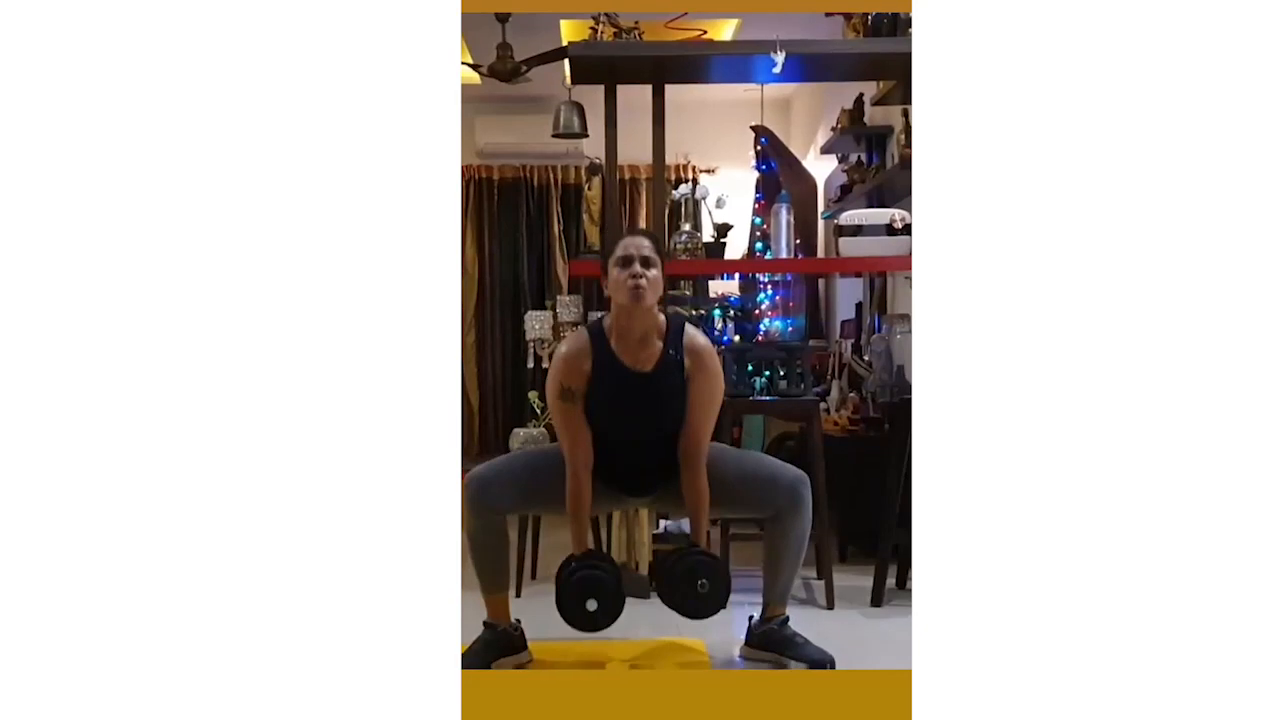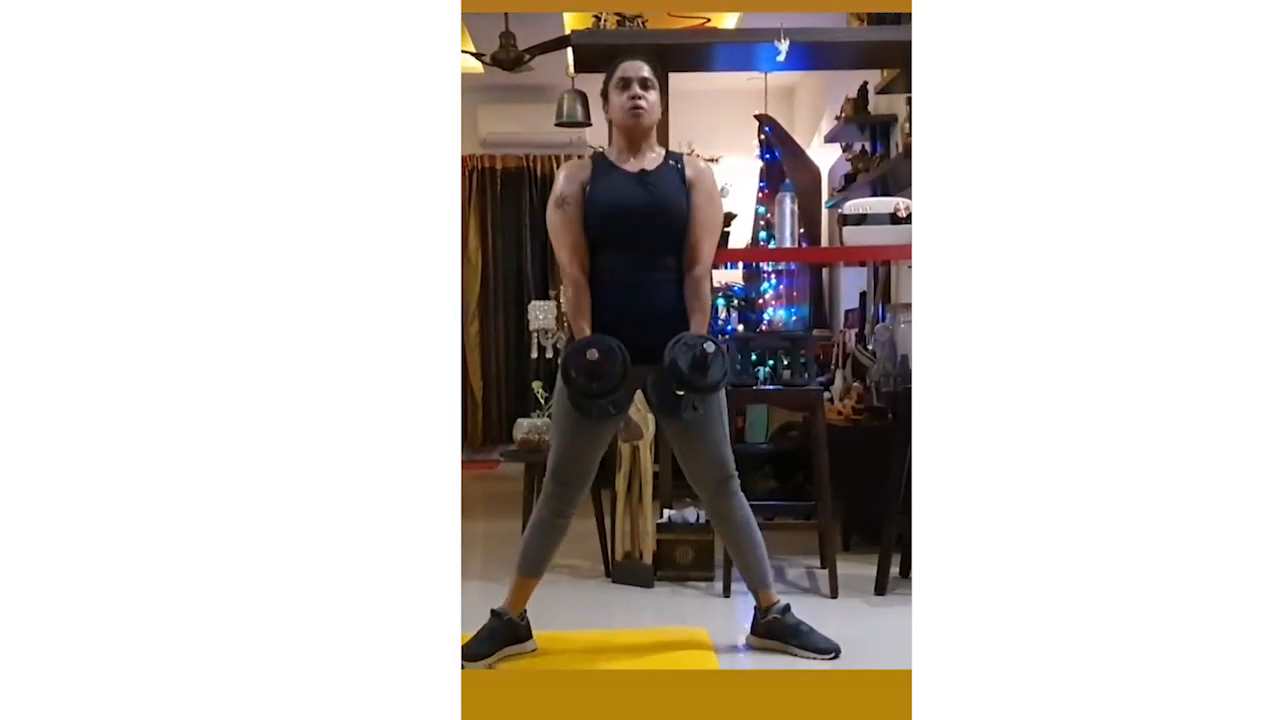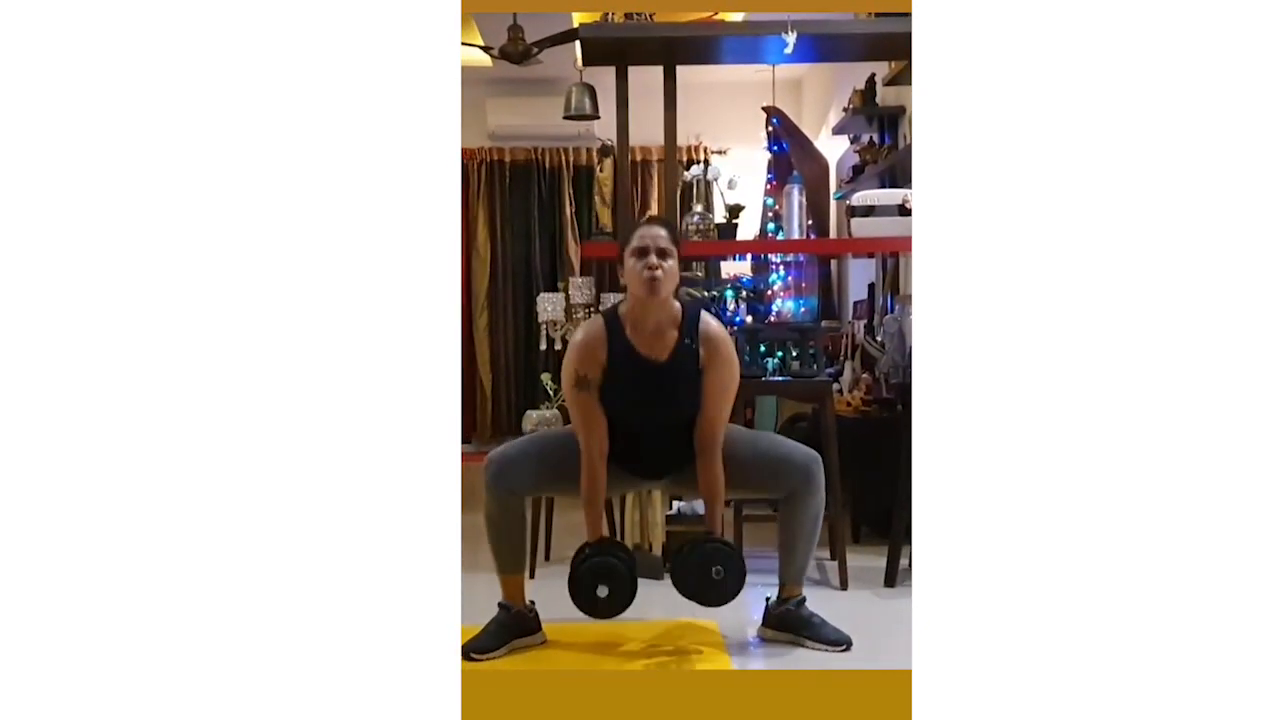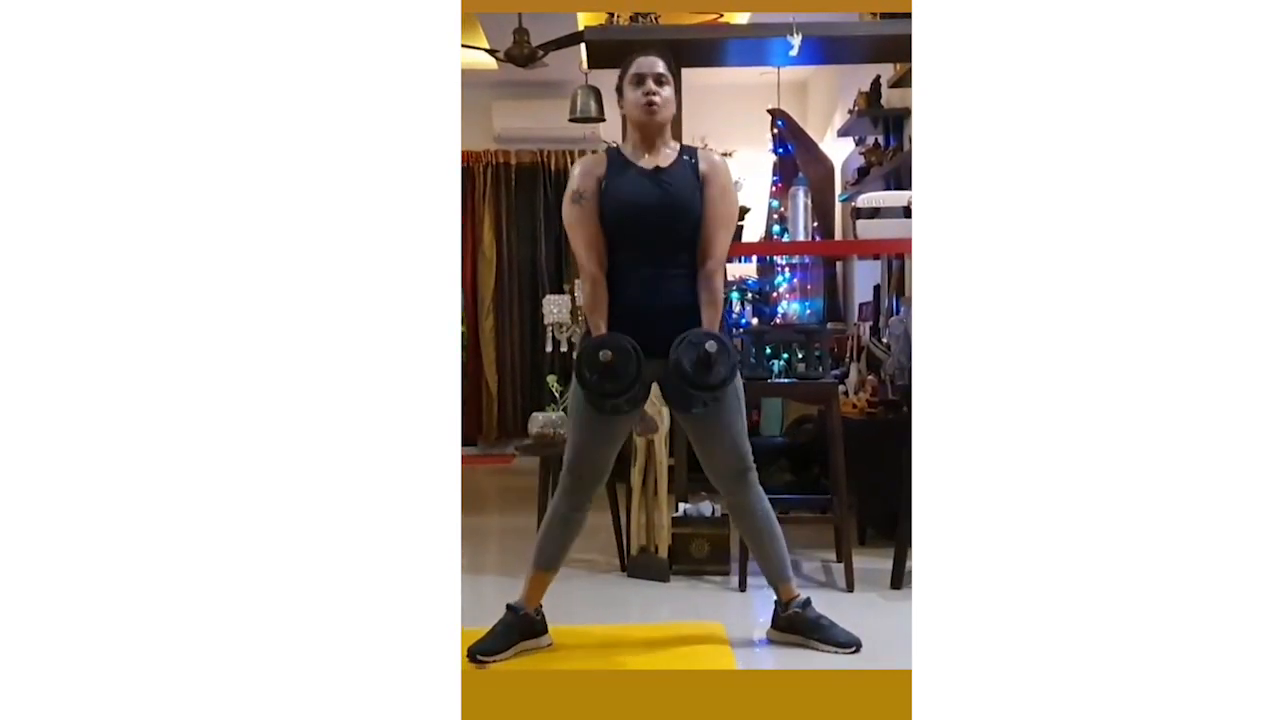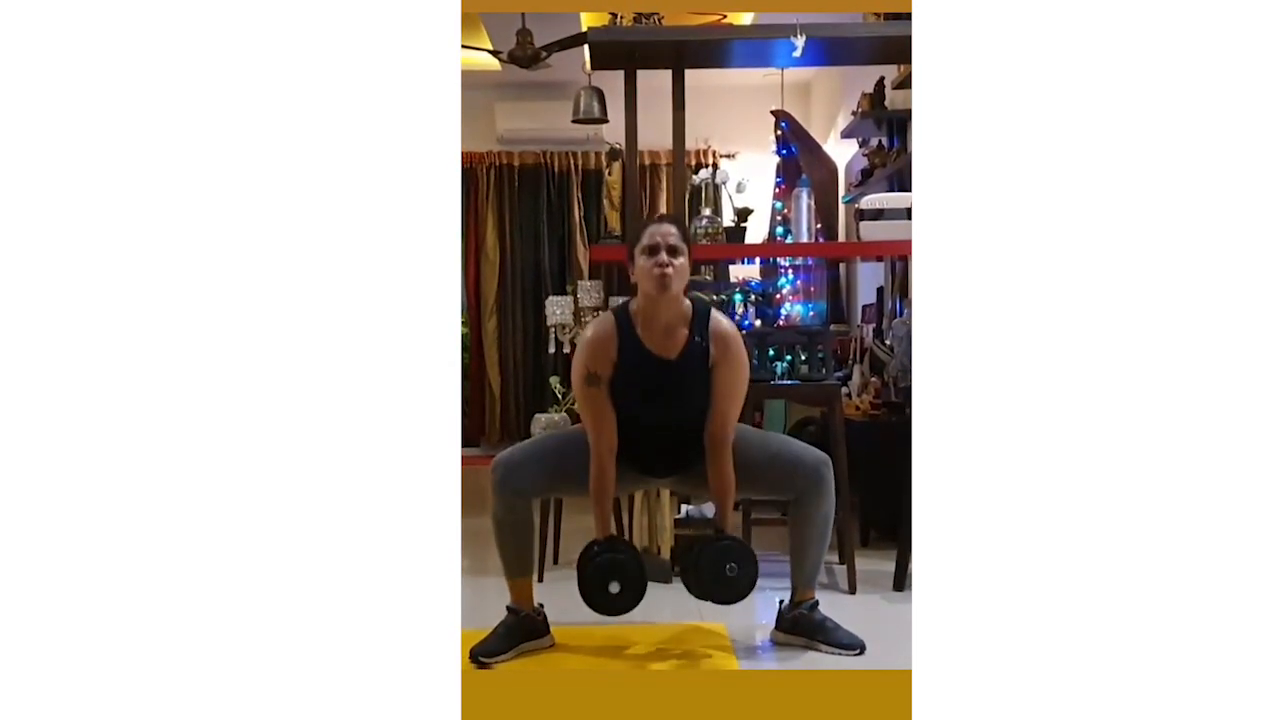
dt=1s
person 1, frame 1
left shoulder: (696, 351)
right shoulder: (576, 355)
left elbow: (694, 456)
right elbow: (578, 464)
left wrist: (700, 545)
right wrist: (581, 552)
left hip: (671, 473)
right hip: (600, 473)
left knee: (793, 491)
right knee: (481, 492)
left ankle: (770, 627)
right ankle: (502, 632)
person 1, frame 2
left shoulder: (692, 174)
right shoulder: (577, 177)
left elbow: (699, 268)
right elbow: (573, 272)
left knee: (719, 484)
right knee: (563, 487)
left ankle: (772, 616)
right ankle: (510, 620)
person 1, frame 3
left shoulder: (711, 339)
right shoulder: (591, 343)
left elbow: (710, 447)
right elbow: (593, 455)
left wrist: (715, 534)
right wrist: (595, 541)
left hip: (687, 455)
right hip: (617, 457)
left knee: (806, 470)
right knee: (501, 473)
left ankle: (787, 607)
right ankle: (517, 614)
person 1, frame 4
left shoulder: (707, 168)
right shoulder: (592, 172)
left elbow: (713, 264)
right elbow: (592, 269)
right wrist: (601, 345)
right hip: (618, 344)
left knee: (737, 476)
right knee: (579, 482)
left ankle: (792, 610)
right ankle: (525, 615)
person 1, frame 5
left shoulder: (722, 337)
right shoulder: (601, 340)
left elbow: (720, 443)
right elbow: (602, 451)
left wrist: (723, 532)
right wrist: (604, 539)
left hip: (696, 454)
right hip: (626, 454)
left knee: (815, 474)
right knee: (508, 477)
left ankle: (800, 612)
right ankle: (525, 618)
